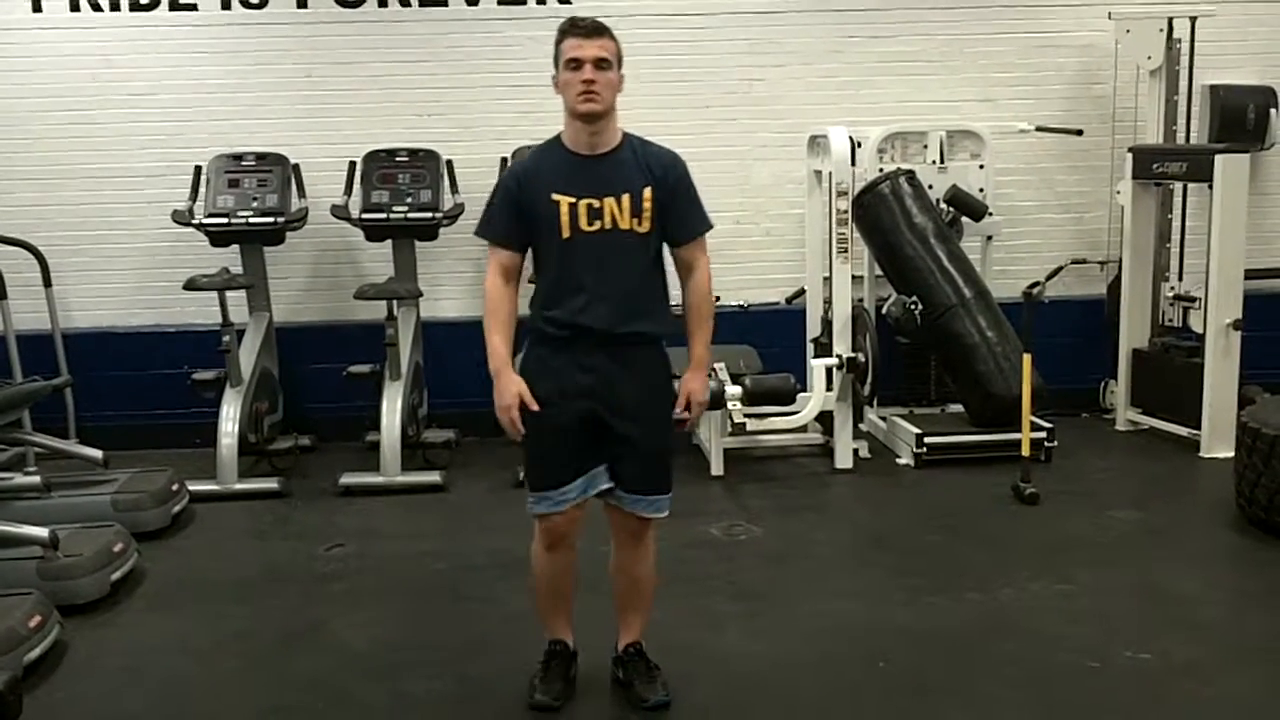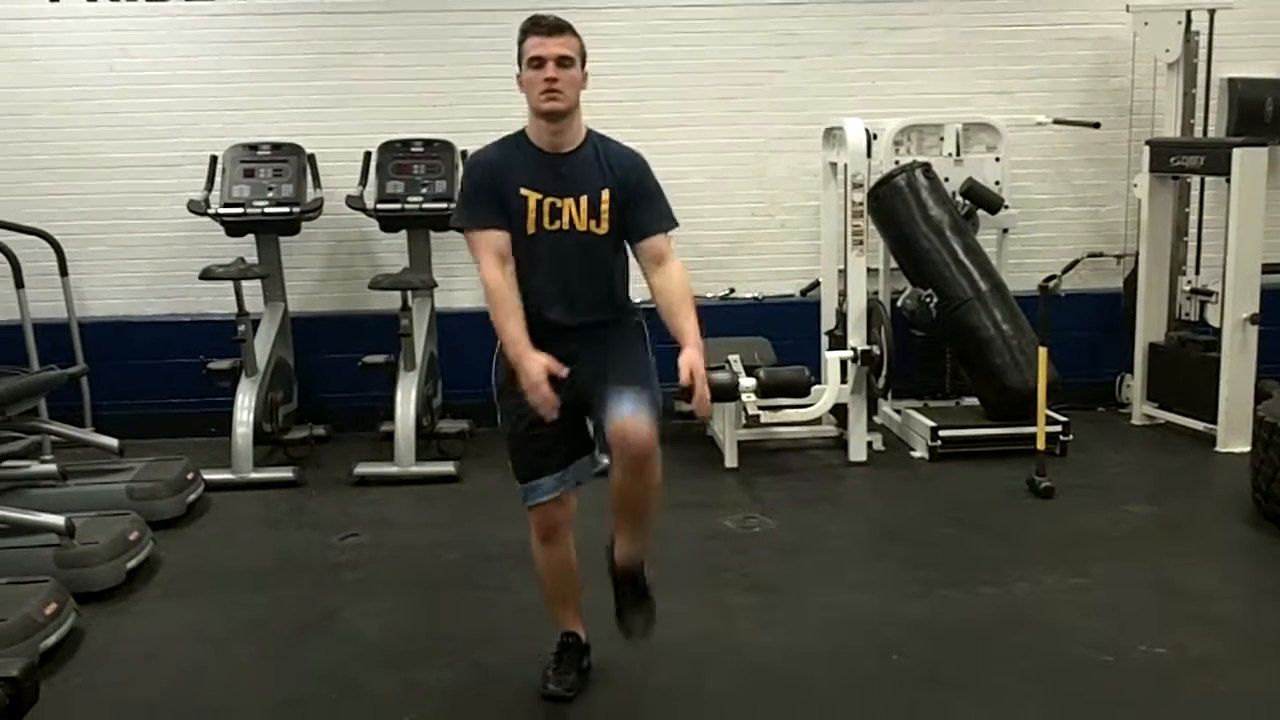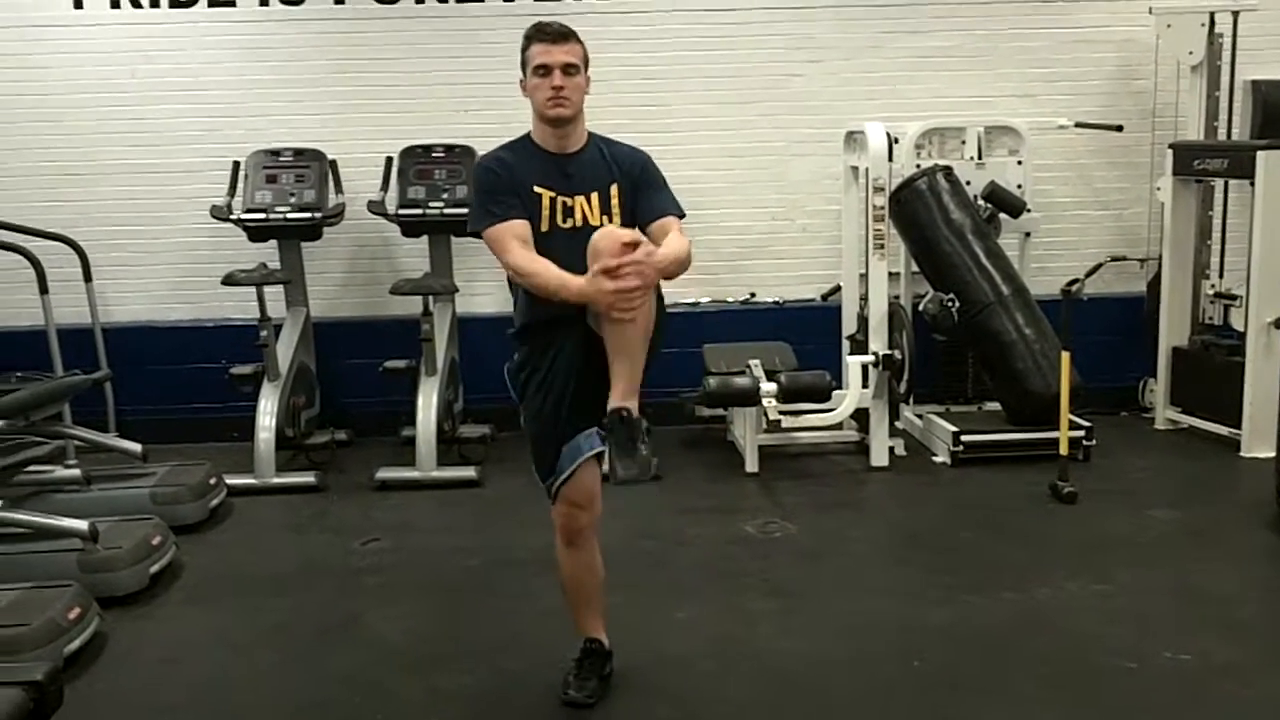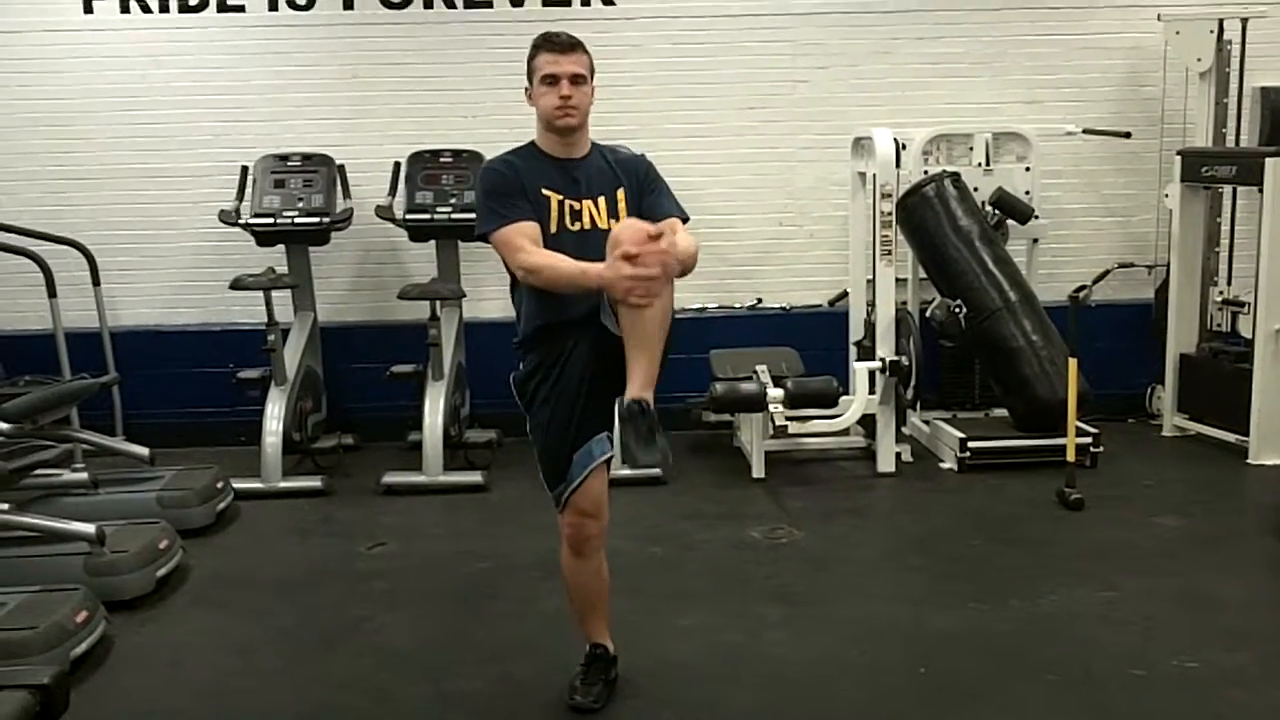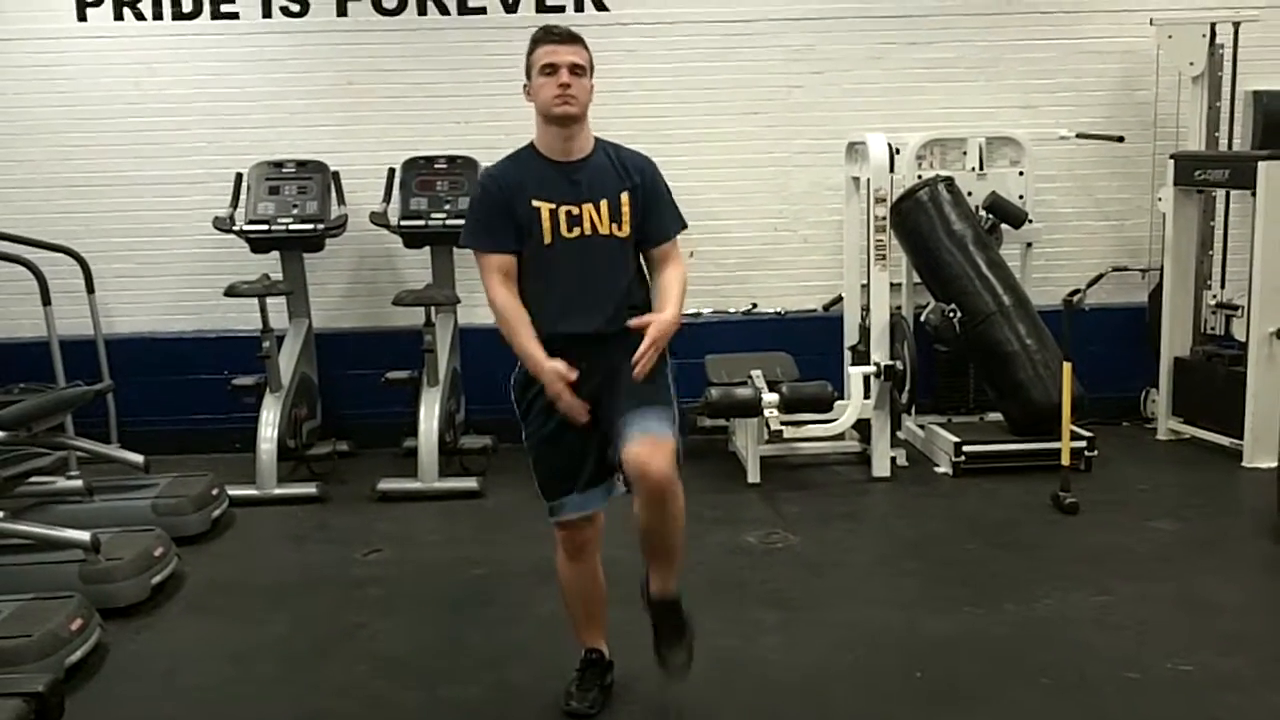
dt=0.4s
person 1, frame 1
left shoulder: (661, 168)
right shoulder: (526, 177)
left elbow: (694, 269)
right elbow: (501, 278)
left wrist: (699, 364)
right wrist: (502, 370)
left hip: (638, 368)
right hip: (555, 371)
left knee: (636, 522)
right knee: (555, 527)
left ankle: (631, 651)
right ankle: (558, 650)
person 1, frame 2
left shoulder: (623, 166)
right shoulder: (490, 170)
left elbow: (661, 261)
right elbow: (495, 271)
left wrist: (691, 346)
right wrist: (522, 358)
left hip: (609, 343)
right hip: (534, 359)
left knee: (635, 442)
right knee: (548, 514)
left ankle: (629, 561)
right ankle: (571, 640)
person 1, frame 3
left shoulder: (628, 163)
right shoulder: (500, 170)
left elbow: (678, 247)
right elbow: (518, 260)
left wrist: (654, 259)
right wrist: (585, 291)
left hip: (622, 332)
right hip: (547, 345)
left knee: (616, 243)
right knee: (573, 510)
left ankle: (622, 413)
right ankle: (594, 648)
person 1, frame 4
left shoulder: (630, 169)
right shoulder: (505, 175)
left elbow: (679, 239)
right elbow: (527, 260)
left wrist: (675, 252)
right wrist: (603, 274)
left hip: (623, 331)
right hip: (554, 353)
left knee: (638, 245)
right knee: (581, 521)
left ankle: (639, 405)
right ankle: (599, 654)
person 1, frame 5
left shoulder: (635, 170)
right shoulder: (503, 184)
left elbow: (667, 260)
right elbow: (500, 286)
left wrist: (666, 316)
right wrist: (539, 362)
left hip: (631, 354)
right hip: (554, 374)
left knee: (653, 478)
right knee: (575, 529)
left ankle: (664, 595)
right ankle: (595, 659)
